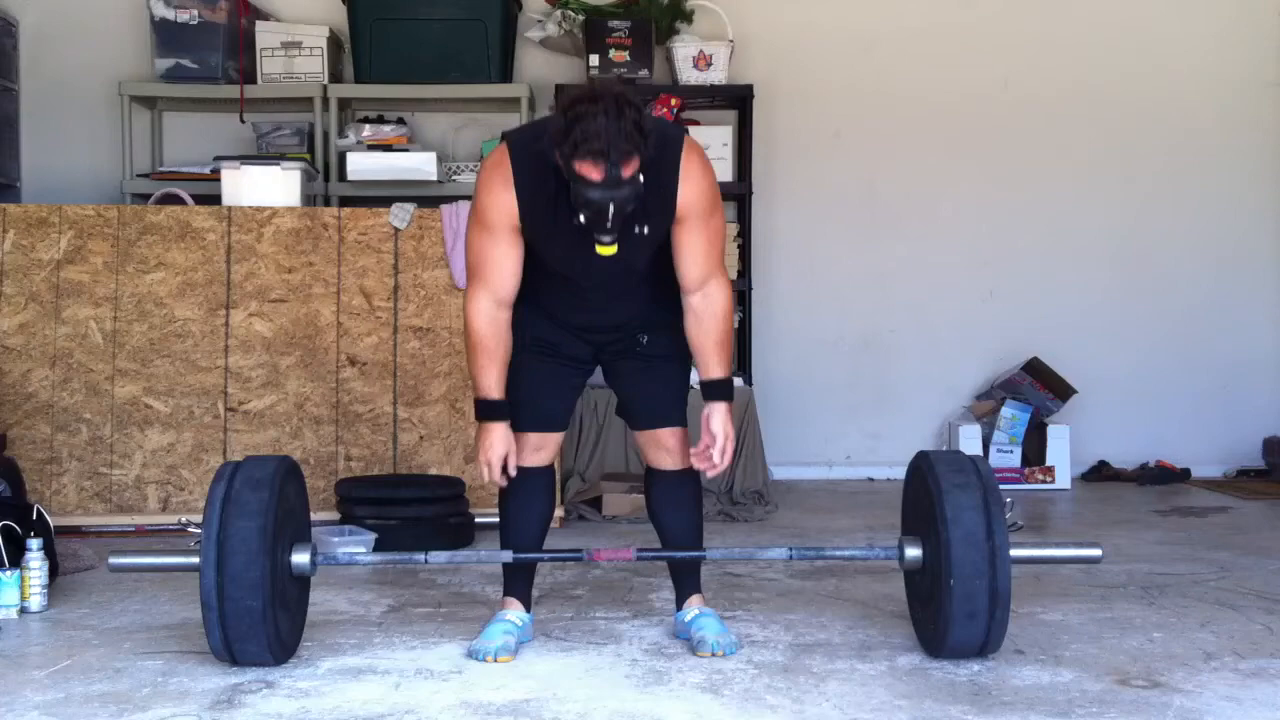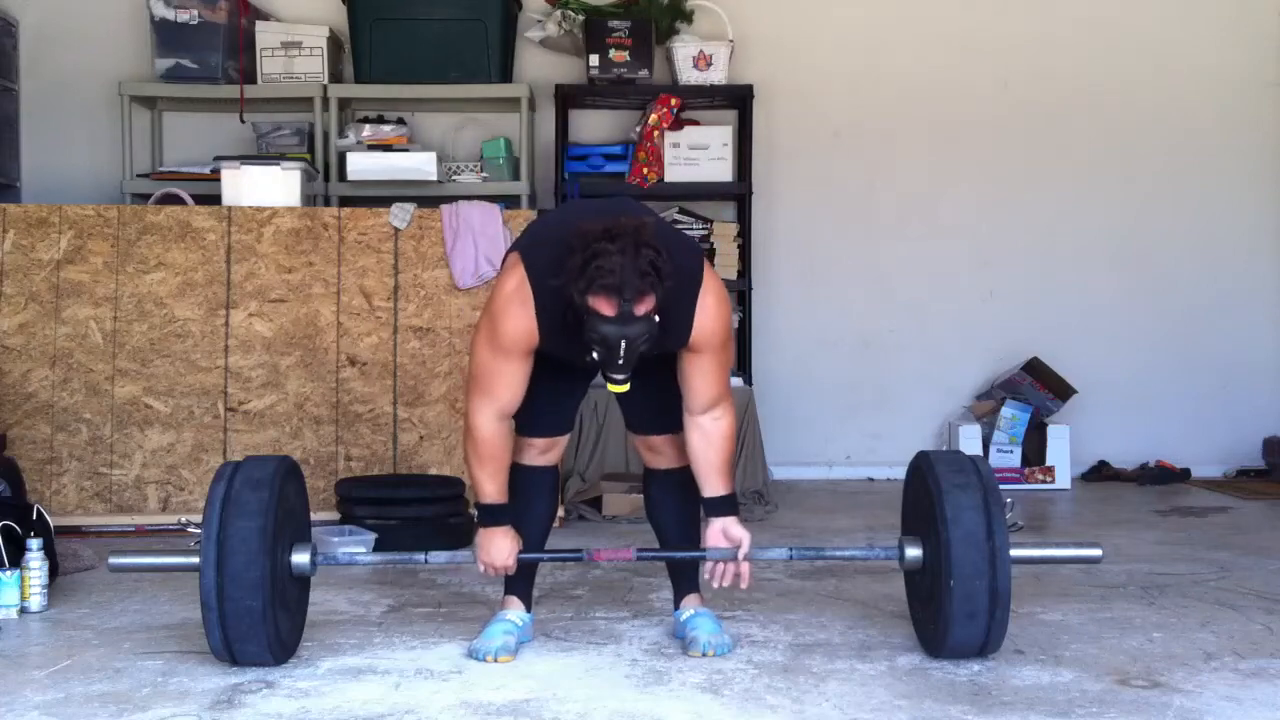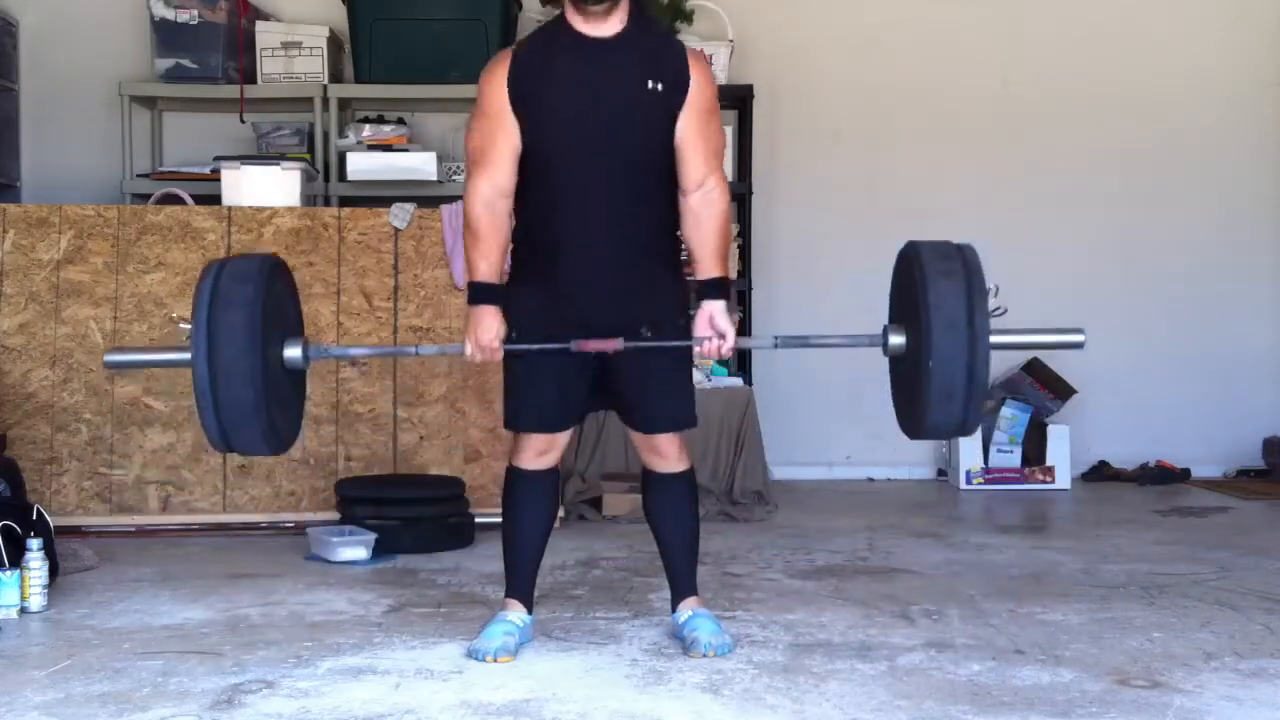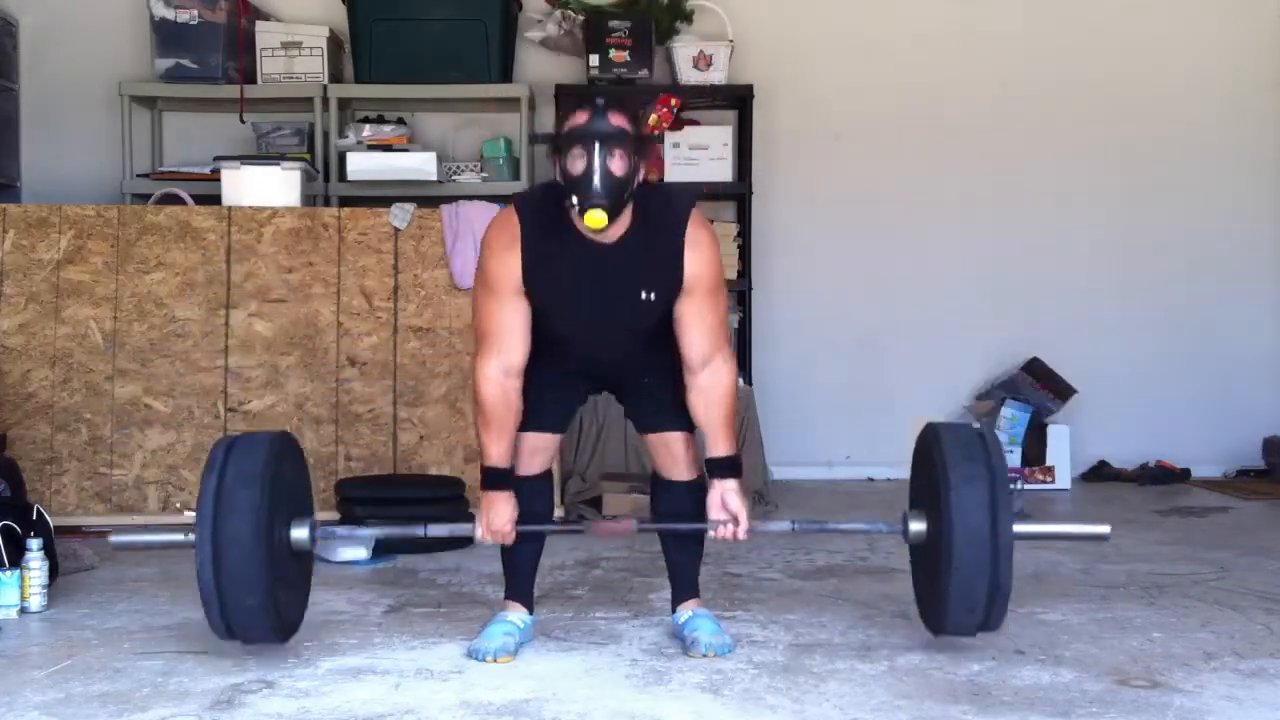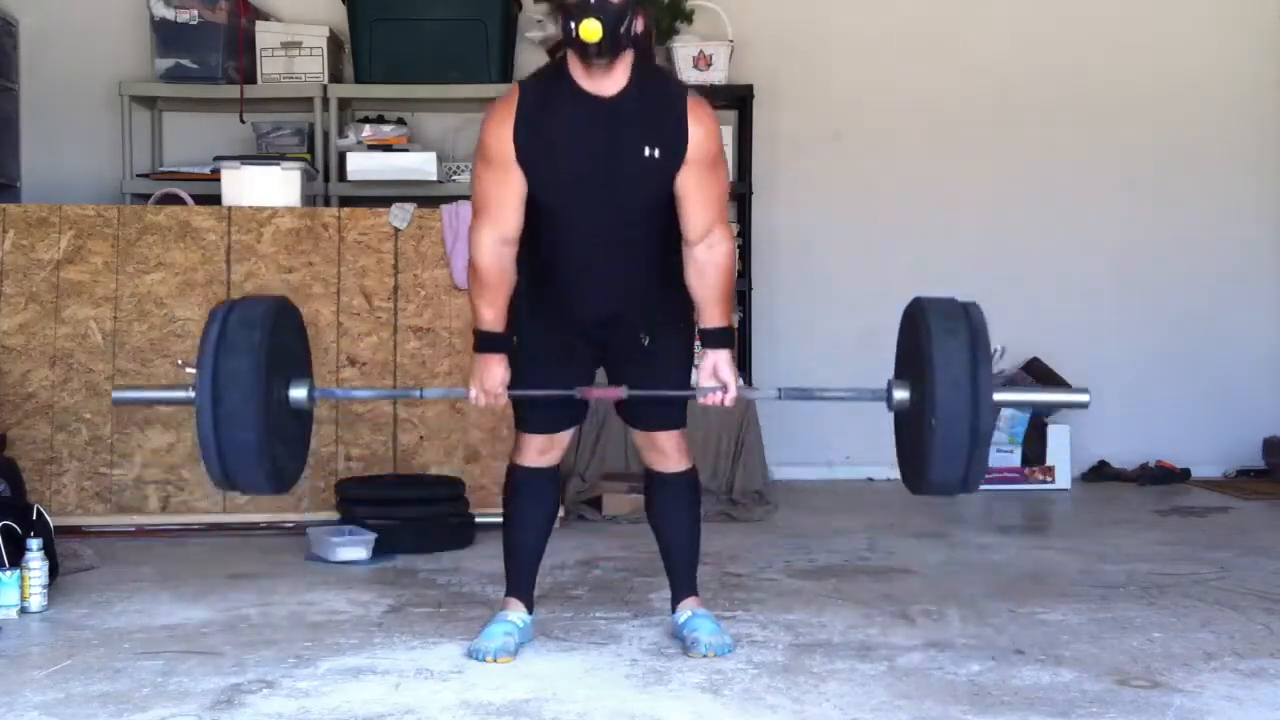
dt=1s
person 1, frame 1
left shoulder: (683, 167)
right shoulder: (509, 172)
left elbow: (706, 288)
right elbow: (489, 302)
left wrist: (718, 395)
right wrist: (492, 415)
left hip: (649, 321)
right hip: (546, 324)
left knee: (668, 446)
right knee: (531, 449)
left ankle: (691, 603)
right ankle: (515, 606)
person 1, frame 2
left shoulder: (700, 294)
right shoulder: (522, 292)
left elbow: (708, 413)
right elbow: (488, 415)
left wrist: (721, 511)
right wrist: (493, 520)
left knee: (667, 448)
right knee: (536, 445)
left ankle: (689, 602)
right ankle: (515, 606)
person 1, frame 3
left shoulder: (680, 64)
right shoulder: (515, 68)
left elbow: (702, 189)
right elbow: (489, 190)
left wrist: (714, 294)
right wrist: (484, 300)
left hip: (650, 300)
right hip: (543, 302)
left knee: (663, 445)
right knee: (536, 447)
left ankle: (688, 603)
right ankle: (516, 607)
person 1, frame 4
left shoulder: (687, 236)
right shoulder: (514, 235)
left elbow: (707, 364)
right elbow: (501, 368)
left wrist: (724, 472)
right wrist: (496, 485)
left hip: (650, 351)
right hip: (552, 353)
left knee: (677, 456)
right knee: (527, 456)
left ankle: (688, 605)
right ankle: (516, 609)
person 1, frame 5
left shoulder: (685, 116)
right shoulder: (516, 114)
left elbow: (708, 237)
right elbow: (495, 239)
left wrist: (717, 342)
right wrist: (489, 348)
left hip: (651, 313)
right hip: (548, 316)
left knee: (666, 447)
right knee: (536, 449)
left ankle: (688, 604)
right ankle: (516, 607)
